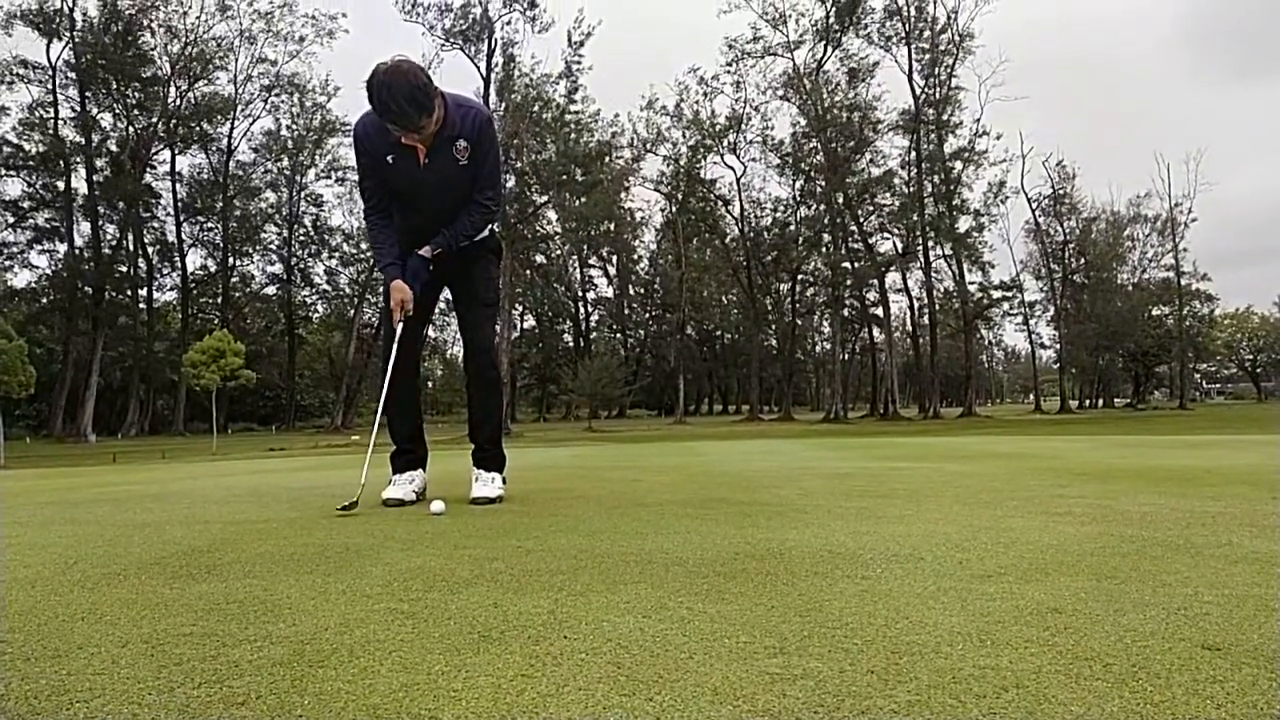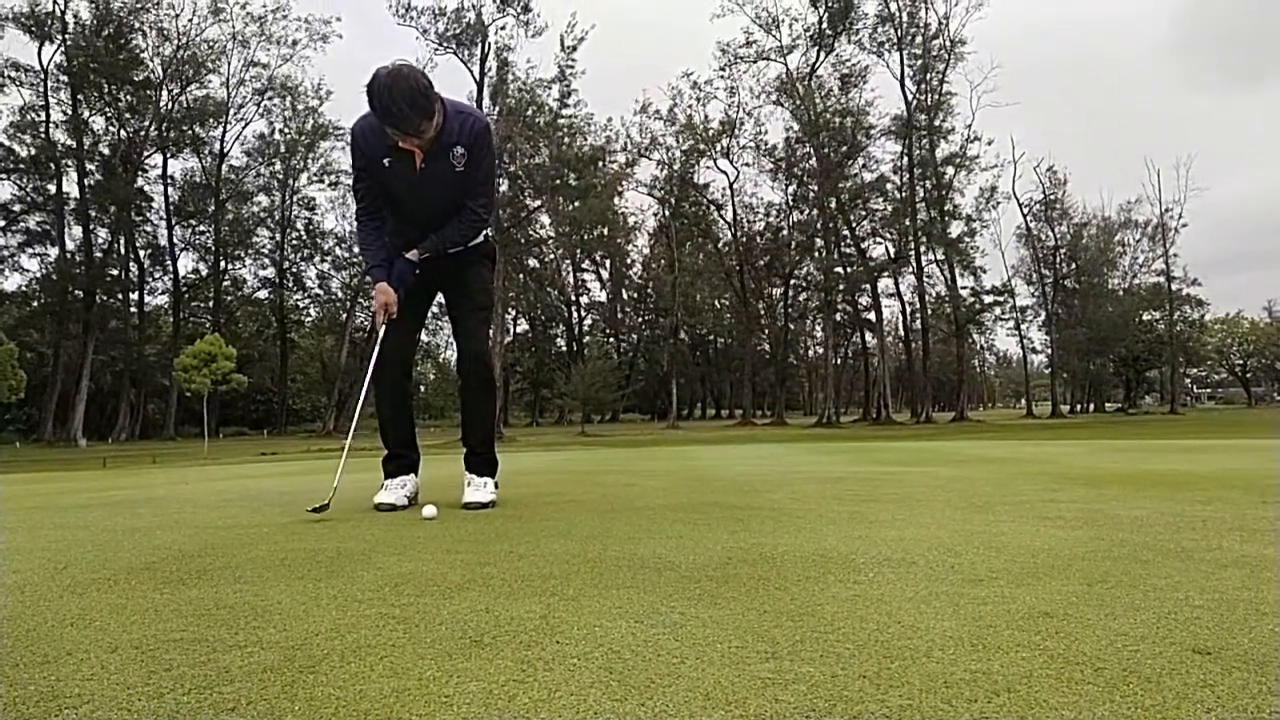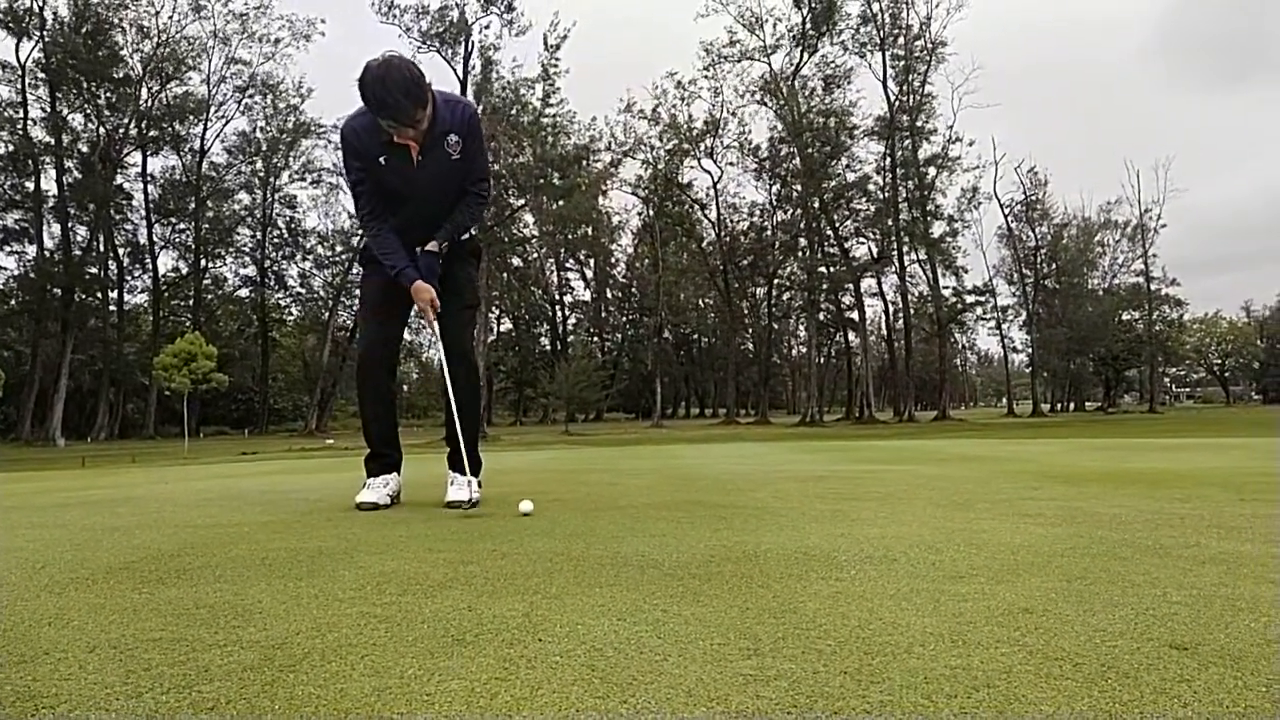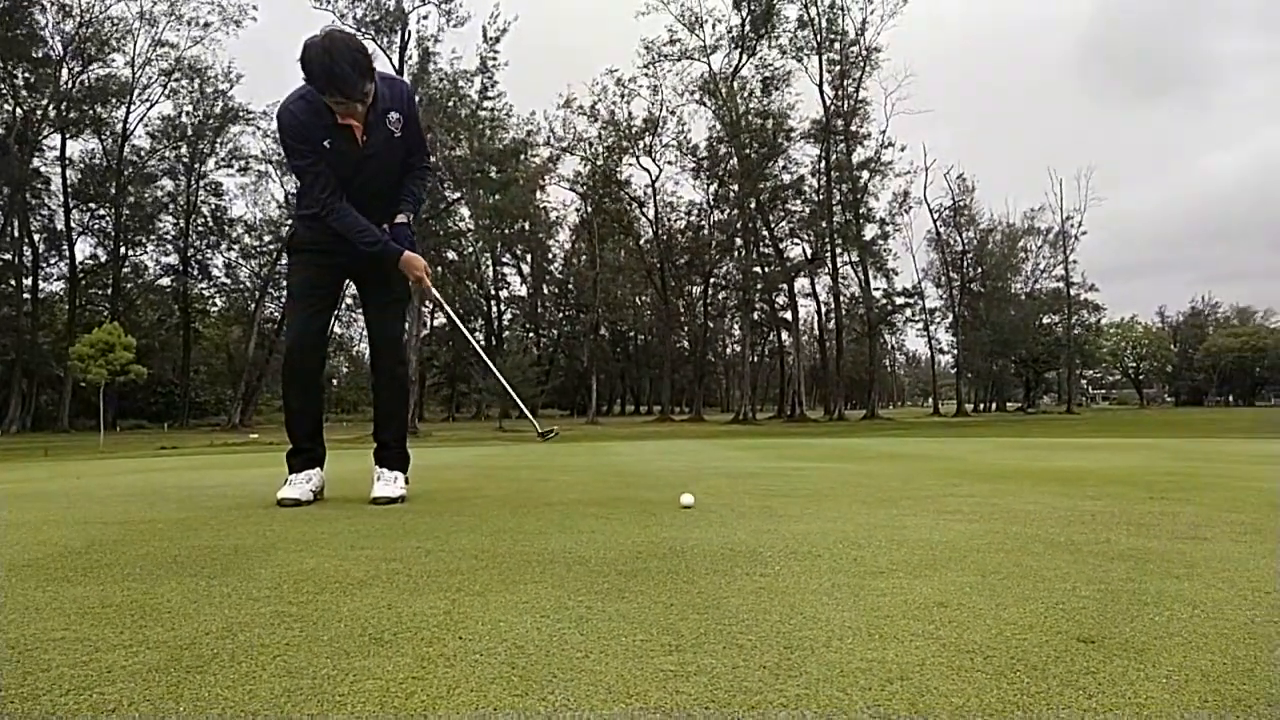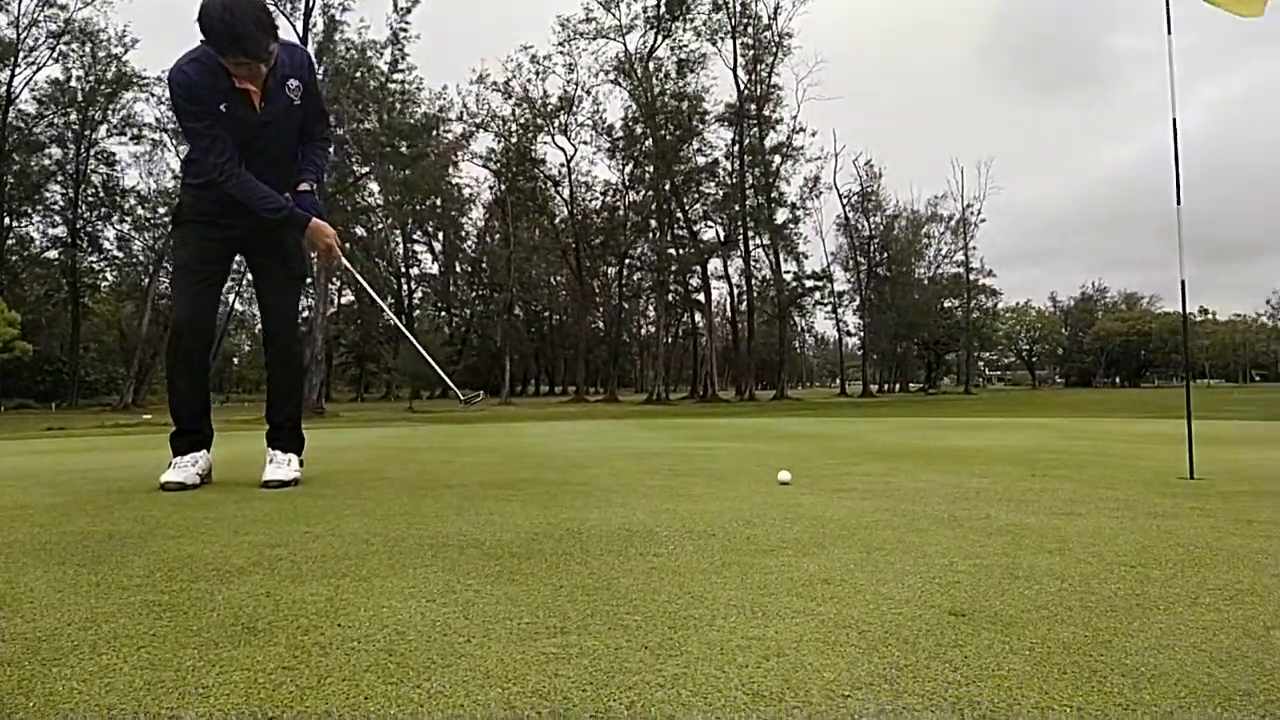
dt=0.4s
person 1, frame 1
left shoulder: (475, 120)
right shoulder: (368, 133)
left elbow: (487, 203)
right elbow: (377, 214)
left wrist: (433, 251)
right wrist: (393, 275)
left hip: (470, 249)
right hip: (406, 253)
left knee: (481, 349)
right knee: (397, 351)
left ankle: (488, 466)
right ankle: (409, 467)
person 1, frame 2
left shoulder: (473, 127)
right shoulder: (366, 135)
left elbow: (478, 212)
right elbow: (369, 215)
left wrist: (419, 255)
right wrist: (379, 277)
left hip: (464, 254)
right hip: (399, 258)
left knee: (475, 354)
right knee: (389, 357)
left ankle: (480, 471)
right ankle: (401, 471)
person 1, frame 3
left shoulder: (461, 115)
right shoulder: (356, 134)
left elbow: (477, 192)
right elbow: (373, 219)
left wrist: (437, 246)
right wrist: (410, 279)
left hip: (451, 251)
right hip: (389, 255)
left knee: (461, 353)
right knee: (374, 355)
left ankle: (464, 470)
right ankle: (384, 470)
person 1, frame 4
left shoulder: (398, 94)
right shoulder: (295, 116)
left elbow: (418, 164)
right elbow: (328, 204)
left wrist: (402, 222)
right wrist: (396, 255)
left hip: (386, 238)
right hip: (319, 242)
left knee: (389, 349)
right knee: (302, 348)
left ankle: (391, 466)
right ankle: (306, 466)
person 1, frame 5
left shoulder: (296, 61)
right shoulder: (188, 78)
left elbow: (317, 133)
right elbow: (225, 171)
left wrist: (306, 190)
right wrist: (302, 222)
left hip: (279, 211)
right hip: (208, 213)
left knee: (282, 325)
right knee: (188, 324)
left ankle: (284, 447)
right ankle: (191, 449)
